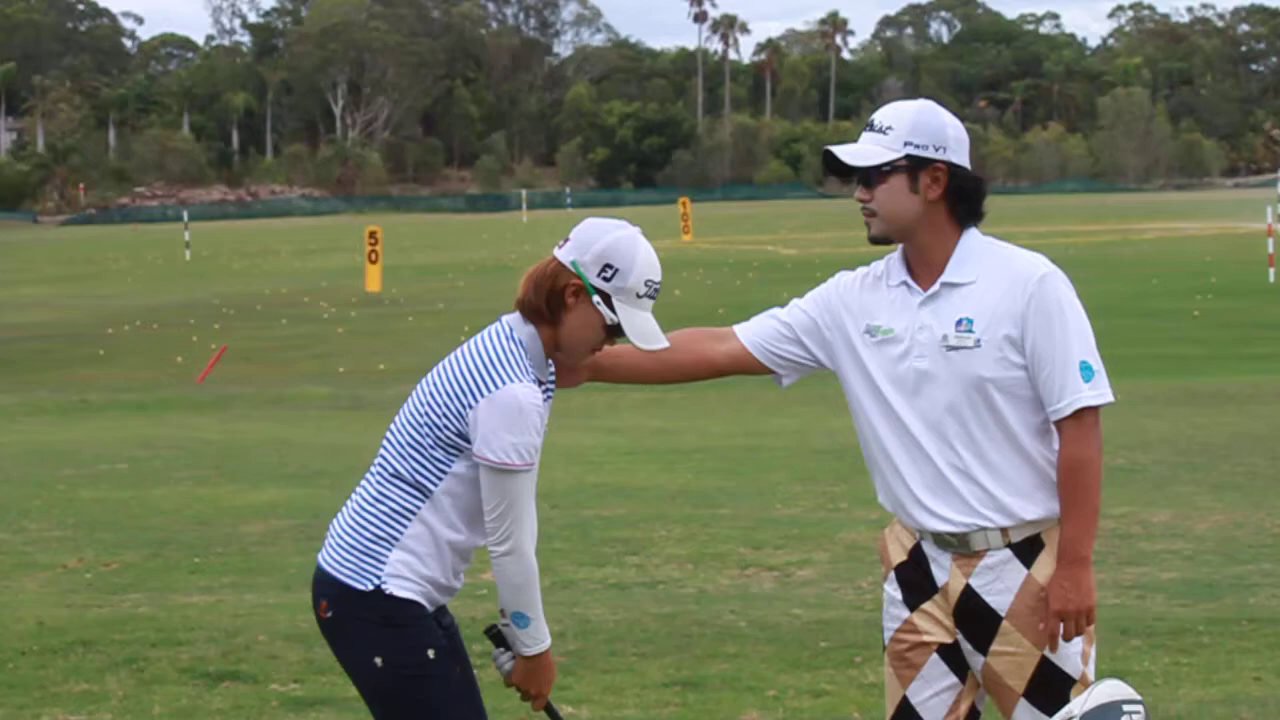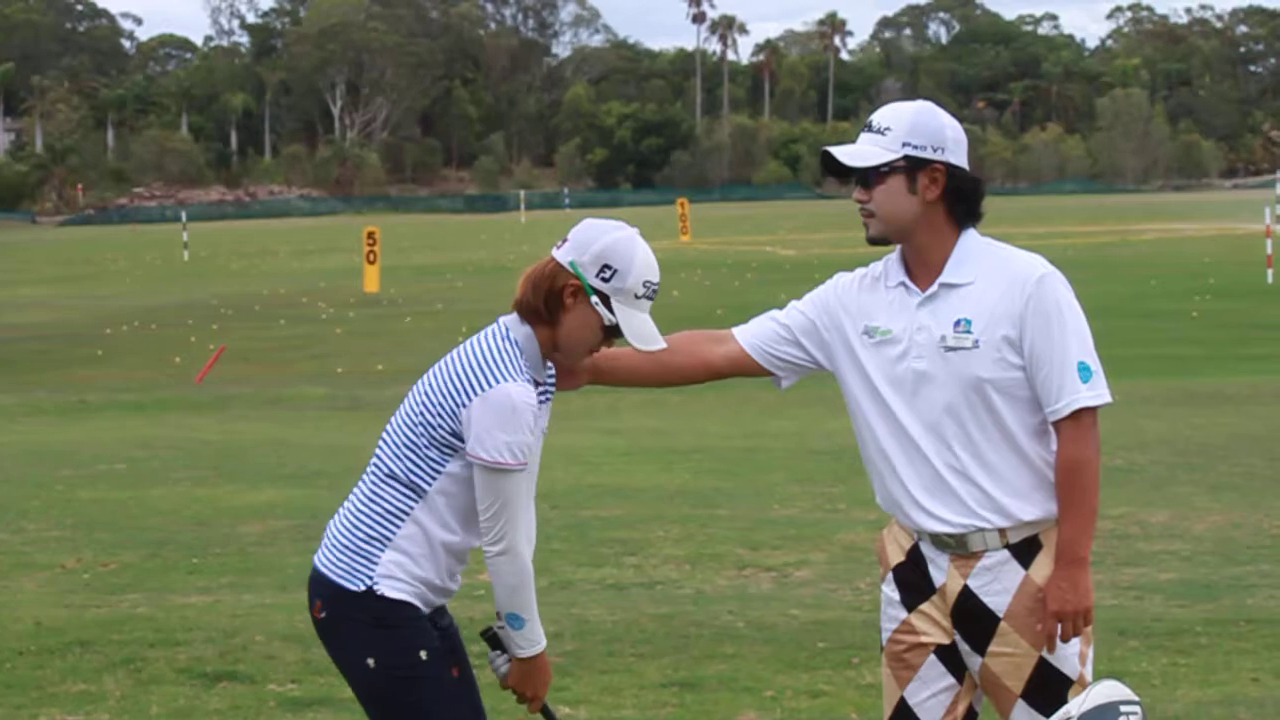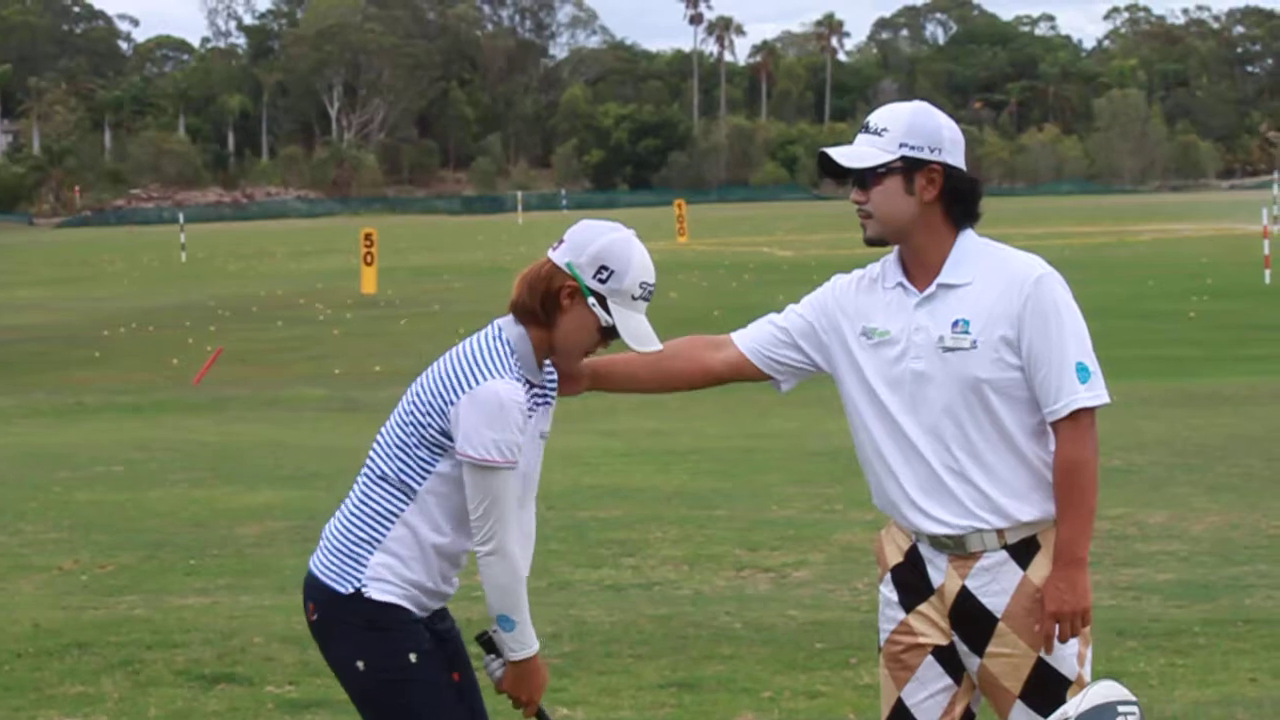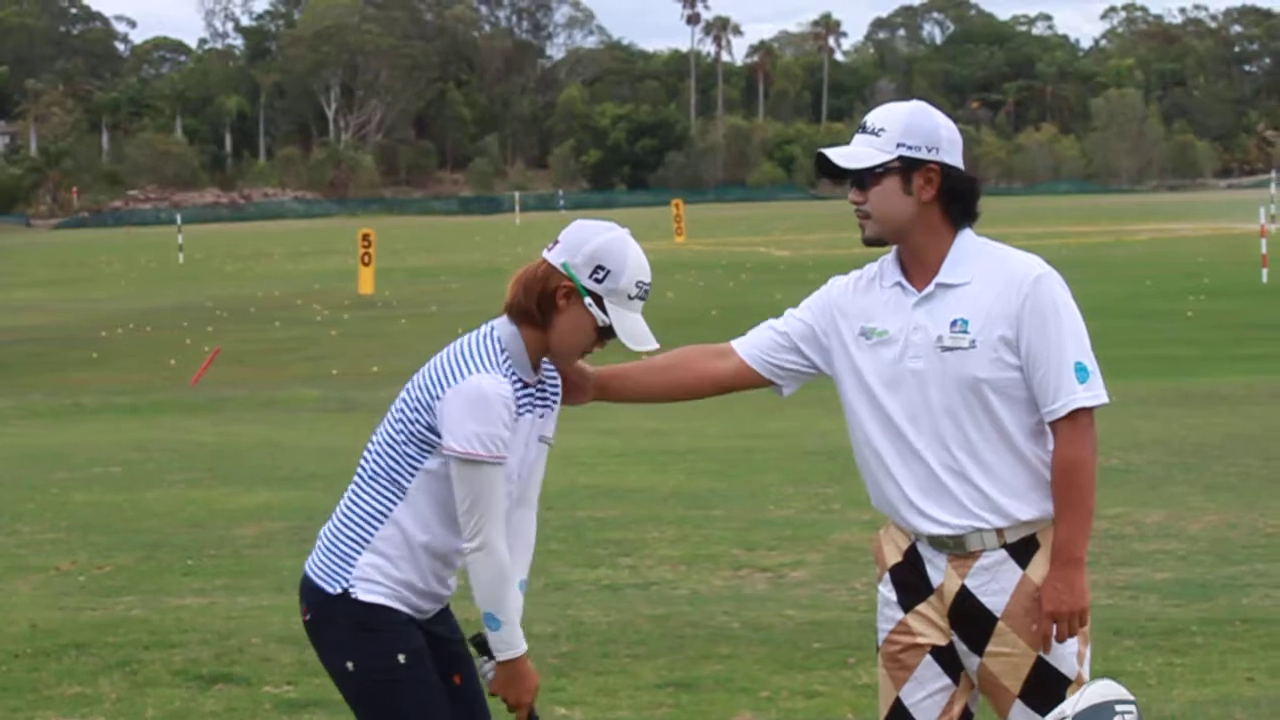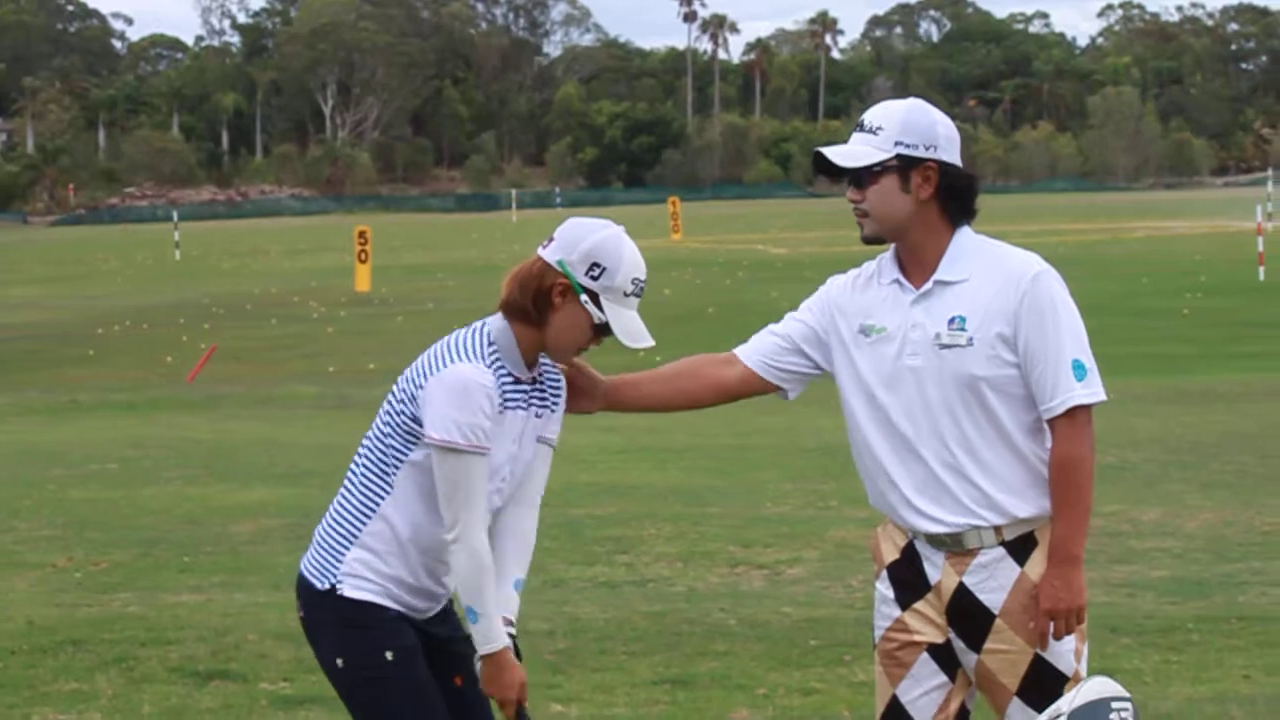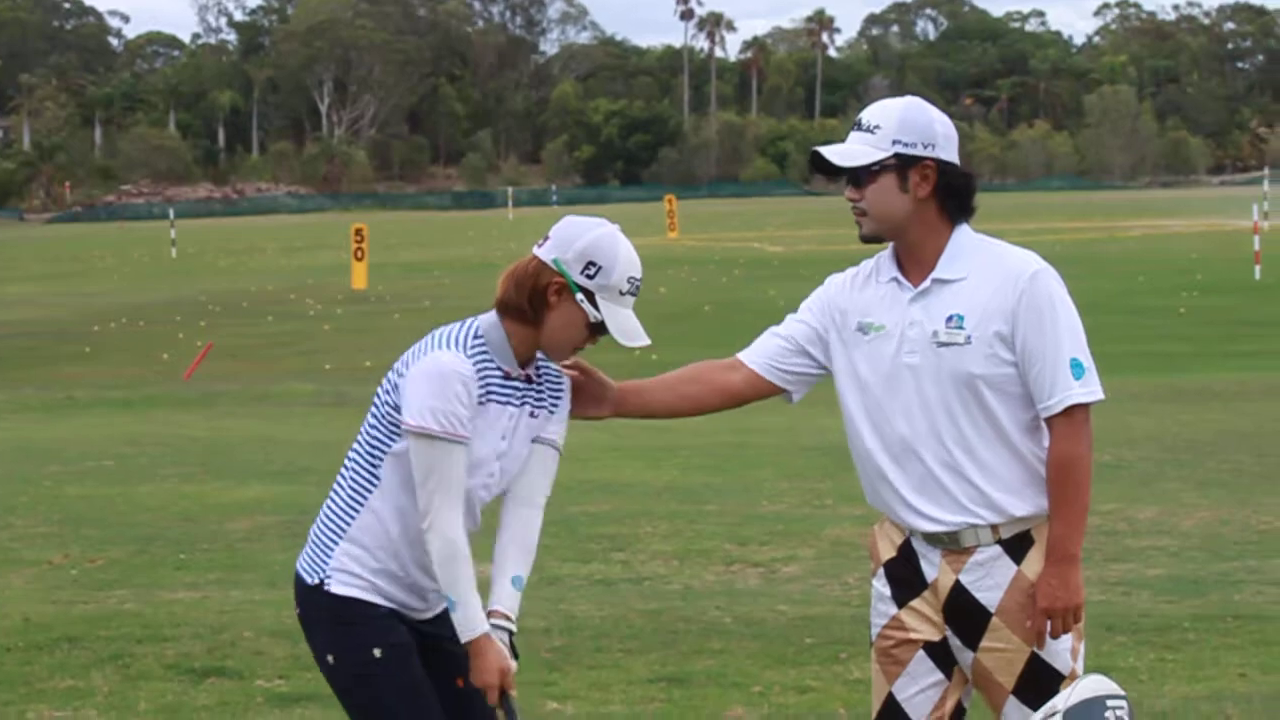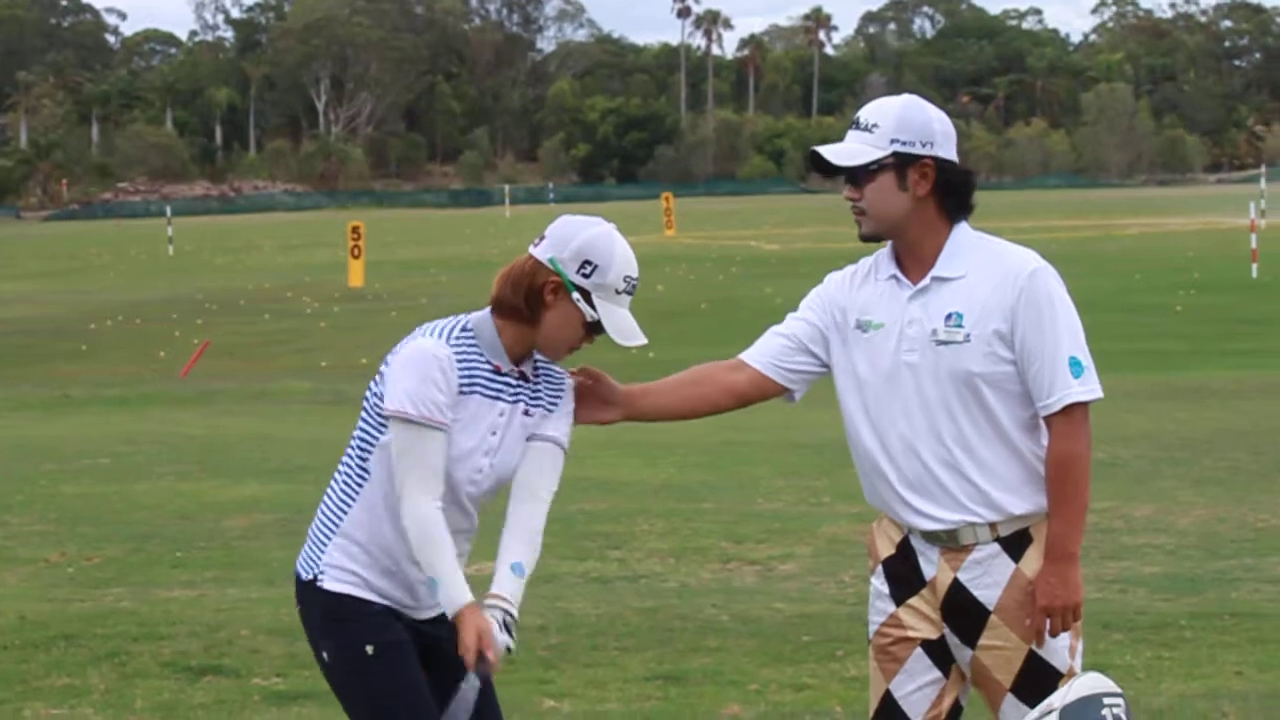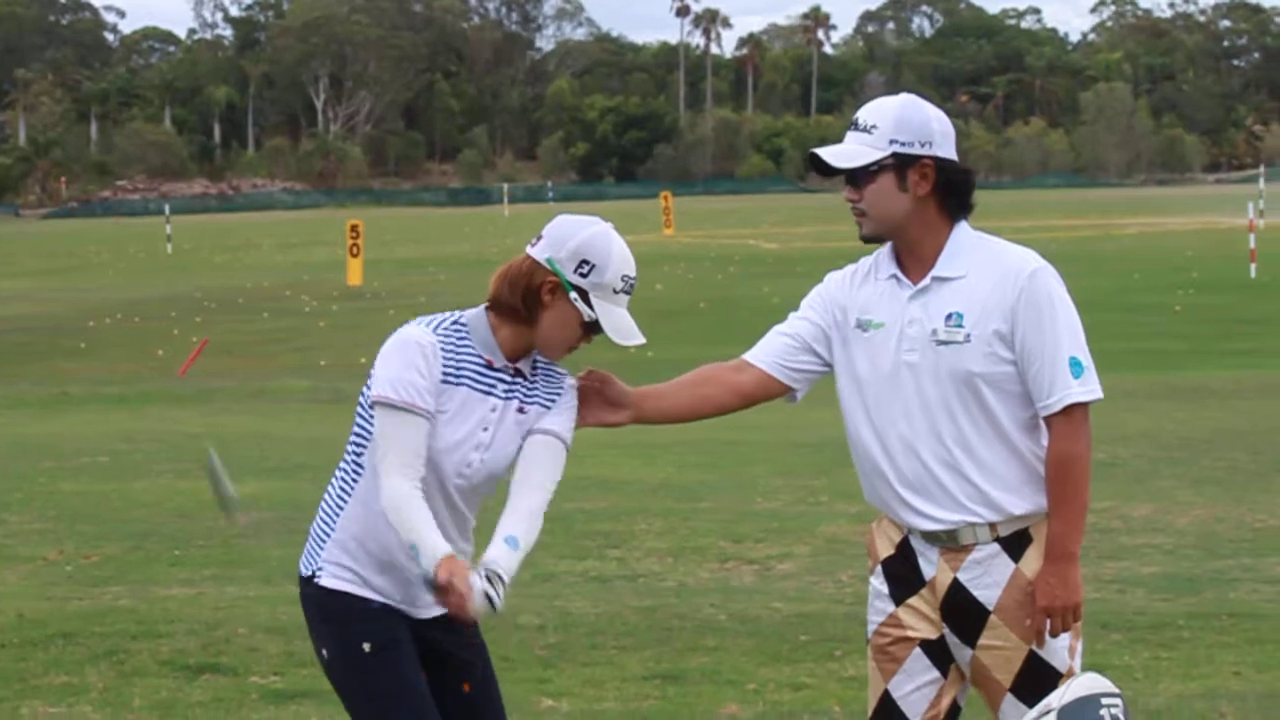
dt=0.1s
person 1, frame 1
left shoulder: (1030, 285)
right shoulder: (851, 300)
left elbow: (1078, 428)
right elbow: (723, 348)
left wrist: (1075, 566)
right wrist: (594, 363)
left hip: (1025, 564)
right hip: (919, 567)
person 1, frame 2
left shoulder: (1028, 285)
right shoulder: (849, 301)
left elbow: (1076, 428)
right elbow: (721, 350)
left wrist: (1073, 566)
right wrist: (593, 367)
left hip: (1023, 566)
right hip: (917, 568)
person 1, frame 3
left shoulder: (1026, 286)
right shoulder: (848, 303)
left elbow: (1075, 430)
right elbow: (722, 356)
left wrist: (1071, 568)
right wrist: (596, 373)
left hip: (1022, 566)
right hip: (915, 569)
person 1, frame 4
left shoulder: (1024, 285)
right shoulder: (848, 303)
left elbow: (1073, 429)
right elbow: (723, 364)
left wrist: (1069, 567)
right wrist: (598, 382)
left hip: (1020, 566)
right hip: (914, 569)
person 1, frame 5
left shoulder: (1022, 284)
right shoulder: (847, 300)
left elbow: (1071, 426)
right elbow: (733, 371)
left wrist: (1066, 565)
right wrist: (613, 392)
left hip: (1016, 563)
right hip: (910, 566)
person 1, frame 6
left shoulder: (1020, 282)
right shoulder: (846, 298)
left elbow: (1068, 424)
right elbow: (737, 375)
left wrist: (1063, 563)
right wrist: (619, 398)
left hip: (1013, 561)
right hip: (907, 564)
person 1, frame 7
left shoulder: (1020, 279)
right shoulder: (845, 294)
left elbow: (1068, 422)
right elbow: (743, 376)
left wrist: (1063, 560)
right wrist: (629, 402)
left hip: (1013, 559)
right hip: (907, 561)
person 1, frame 8
left shoulder: (1019, 279)
right shoulder: (846, 294)
left elbow: (1068, 423)
right elbow: (746, 377)
left wrist: (1063, 561)
right wrist: (634, 404)
left hip: (1013, 559)
right hip: (907, 561)
person 2, frame 1
left shoulder: (533, 365)
right shoulder: (512, 390)
left elbow: (521, 506)
right elbow: (508, 541)
left wrist: (518, 629)
right wrist: (534, 645)
left hip: (402, 591)
right hip: (372, 598)
person 2, frame 2
left shoulder: (532, 369)
right shoulder: (507, 389)
left elbow: (520, 508)
right elbow: (502, 540)
left wrist: (515, 631)
right wrist: (529, 648)
left hip: (404, 592)
right hip: (367, 599)
person 2, frame 3
left shoulder: (540, 378)
right shoulder: (494, 388)
left elbow: (519, 509)
right elbow: (493, 542)
left wrist: (516, 640)
right wrist: (522, 652)
left hip: (416, 598)
right hip: (363, 602)
person 2, frame 4
left shoulder: (543, 382)
right shoulder: (482, 384)
left elbow: (520, 512)
right elbow: (481, 539)
left wrist: (508, 639)
right wrist: (511, 653)
left hip: (416, 601)
right hip: (357, 603)
person 2, frame 5
left shoulder: (549, 387)
right shoulder: (467, 375)
left elbow: (521, 509)
right elbow: (463, 532)
left wrist: (504, 629)
right wrist: (493, 649)
left hip: (425, 601)
right hip: (356, 598)
person 2, frame 6
left shoulder: (551, 388)
right shoulder: (448, 366)
left elbow: (525, 510)
right elbow: (439, 520)
left wrist: (500, 623)
right wrist: (476, 637)
left hip: (424, 601)
right hip: (349, 594)
person 2, frame 7
left shoulder: (552, 393)
right shoulder: (434, 356)
left elbow: (532, 506)
right elbow: (417, 503)
left wrist: (500, 609)
right wrist: (464, 609)
left hip: (430, 599)
right hip: (352, 592)
person 2, frame 8
left shoulder: (553, 392)
right shoulder: (423, 346)
left elbow: (531, 498)
right elbow: (396, 485)
left wrist: (491, 575)
right wrist: (442, 560)
left hip: (435, 597)
right hip: (351, 589)
